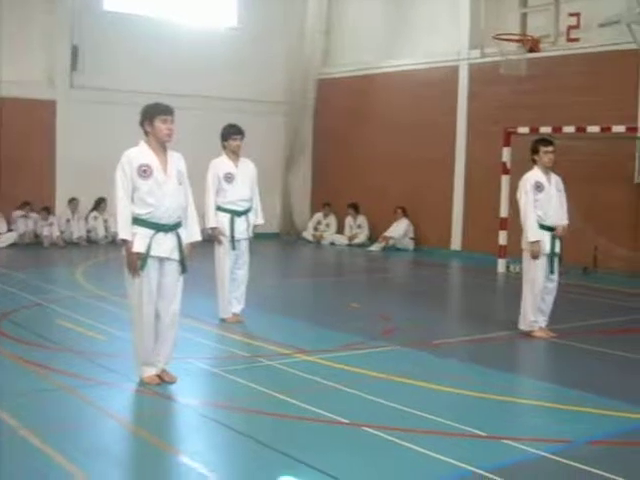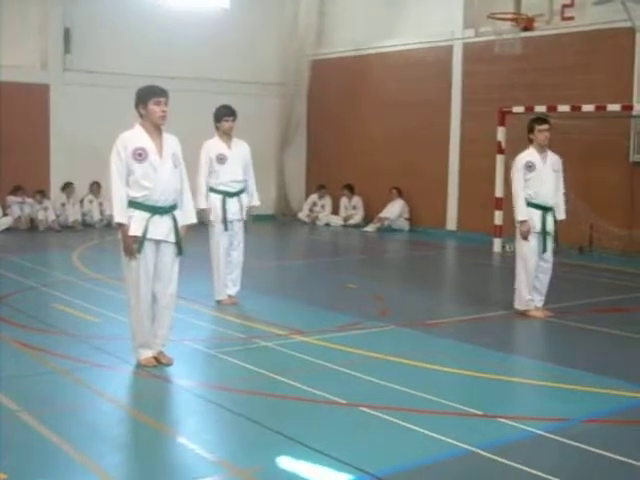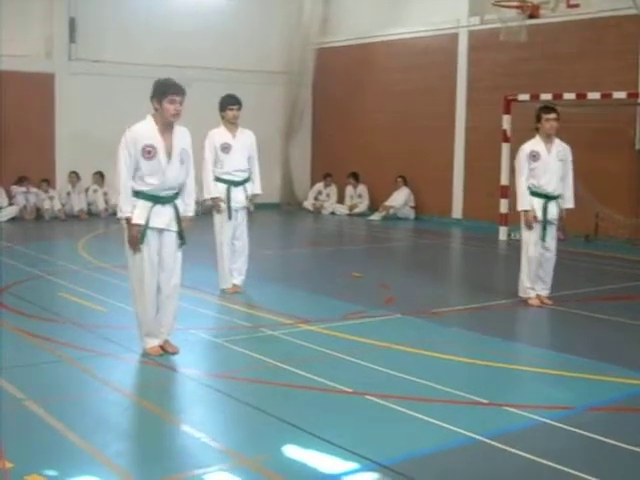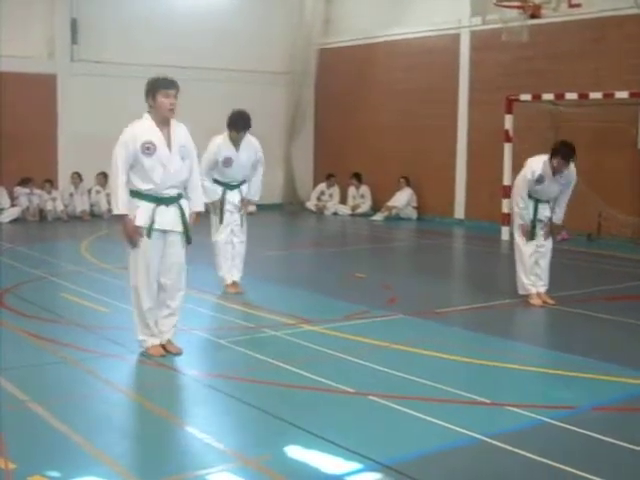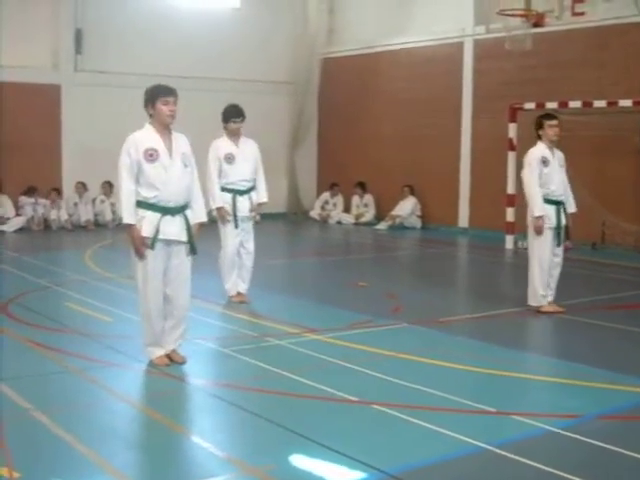
dt=1s
person 1, frame 1
left shoulder: (178, 160)
right shoulder: (132, 158)
left elbow: (187, 201)
right elbow: (123, 201)
left wrist: (189, 241)
right wrist: (129, 244)
left hip: (173, 240)
right hip: (144, 240)
left knee: (170, 307)
right knee: (145, 306)
left ankle: (161, 363)
right ankle: (147, 366)
person 1, frame 2
left shoulder: (173, 142)
right shoulder: (126, 141)
left elbow: (182, 183)
right elbow: (118, 185)
left wrist: (185, 223)
right wrist: (124, 227)
left hip: (169, 223)
right hip: (140, 223)
left knee: (166, 289)
right knee: (141, 290)
left ankle: (158, 345)
right ankle: (144, 348)
person 1, frame 3
left shoulder: (183, 135)
right shoulder: (136, 134)
left elbow: (188, 178)
right elbow: (124, 178)
left wrist: (186, 215)
right wrist: (130, 221)
left hip: (171, 213)
right hip: (143, 213)
left knee: (171, 279)
right knee: (146, 281)
left ankle: (163, 335)
right ankle: (150, 338)
person 1, frame 4
left shoulder: (182, 131)
right shoulder: (134, 132)
left elbow: (193, 172)
right elbow: (119, 174)
left wrist: (194, 210)
right wrist: (125, 217)
left hip: (175, 212)
right hip: (145, 213)
left knee: (174, 280)
right knee: (146, 280)
left ankle: (166, 335)
right ankle: (150, 338)
person 1, frame 5
left shoulder: (182, 141)
right shoulder: (136, 141)
left elbow: (193, 183)
right elbow: (127, 185)
left wrist: (196, 222)
right wrist: (132, 227)
left hip: (180, 223)
right hip: (150, 224)
left knee: (179, 291)
right knee: (152, 291)
left ankle: (172, 345)
right ankle: (156, 348)
person 2, frame 1
left shoulder: (249, 166)
right shoulder: (216, 165)
left elbow: (254, 194)
right elbow: (210, 196)
left wrist: (256, 220)
right wrist: (213, 225)
left hip: (244, 221)
right hip: (225, 221)
left knee: (241, 267)
right knee: (225, 267)
left ankle: (236, 309)
right ankle: (226, 311)
person 2, frame 2
left shoulder: (243, 147)
right shoulder: (209, 146)
left elbow: (249, 176)
right elbow: (203, 177)
left wrist: (253, 202)
right wrist: (203, 206)
left hip: (238, 202)
right hip: (218, 202)
left knee: (237, 249)
right knee: (220, 250)
left ankle: (232, 291)
right ankle: (222, 293)
person 2, frame 3
left shoulder: (248, 136)
right shoulder: (214, 136)
left elbow: (254, 165)
right elbow: (208, 166)
left wrist: (254, 193)
right wrist: (212, 195)
left hip: (243, 191)
right hip: (223, 191)
left knee: (241, 239)
right knee: (224, 238)
left ankle: (237, 280)
right ankle: (227, 282)
person 2, frame 4
left shoulder: (253, 143)
right shoulder: (217, 144)
left elbow: (258, 171)
right elbow: (204, 173)
left wrist: (250, 197)
right wrist: (212, 199)
left hip: (240, 194)
right hip: (220, 194)
left knee: (239, 237)
right knee: (222, 237)
left ankle: (235, 278)
right ankle: (228, 279)
person 2, frame 5
left shoulder: (251, 145)
right shoulder: (217, 146)
left elbow: (259, 173)
right elbow: (213, 178)
left wrist: (259, 201)
right wrist: (218, 206)
left hip: (248, 201)
right hip: (228, 201)
left knee: (247, 248)
right knee: (230, 247)
left ankle: (242, 288)
right ankle: (232, 290)
person 3, frame 1
left shoulder: (557, 181)
right shoulder: (529, 179)
left elbow: (562, 208)
right elbow: (527, 212)
left wrist: (563, 225)
right wrist: (534, 240)
left hip: (553, 238)
right hip: (537, 237)
left knee: (550, 283)
right knee: (535, 282)
left ankle: (541, 323)
right ankle: (531, 324)
person 3, frame 2
left shoulder: (555, 160)
right shoulder: (523, 159)
left elbow: (559, 190)
right elbow: (518, 191)
left wrist: (558, 217)
right wrist: (523, 220)
left hip: (548, 217)
right hip: (530, 216)
left knee: (545, 262)
right knee: (529, 261)
left ankle: (538, 303)
right ankle: (527, 304)
person 3, frame 3
left shoulder: (564, 149)
right shoulder: (528, 148)
left elbow: (568, 179)
right elbow: (521, 180)
left wrist: (565, 206)
right wrist: (526, 209)
left hip: (553, 206)
right hip: (533, 204)
left knee: (549, 251)
right knee: (532, 250)
left ankle: (542, 291)
right ankle: (530, 292)
person 3, frame 4
left shoulder: (571, 171)
right shoulder: (533, 167)
left elbow: (564, 198)
right elbow: (519, 195)
left wrist: (555, 221)
right wrist: (523, 223)
left hip: (545, 208)
right hip: (526, 207)
left knee: (544, 249)
right knee: (526, 249)
left ankle: (541, 289)
right ankle: (531, 290)
person 3, frame 5
left shoulder: (559, 156)
right shoulder: (534, 154)
left elbow: (565, 184)
right elbow: (531, 187)
left wrist: (569, 212)
right wrist: (538, 216)
left hip: (558, 211)
right hip: (542, 211)
left knee: (556, 258)
right knee: (541, 257)
left ankle: (548, 298)
right ankle: (539, 301)
